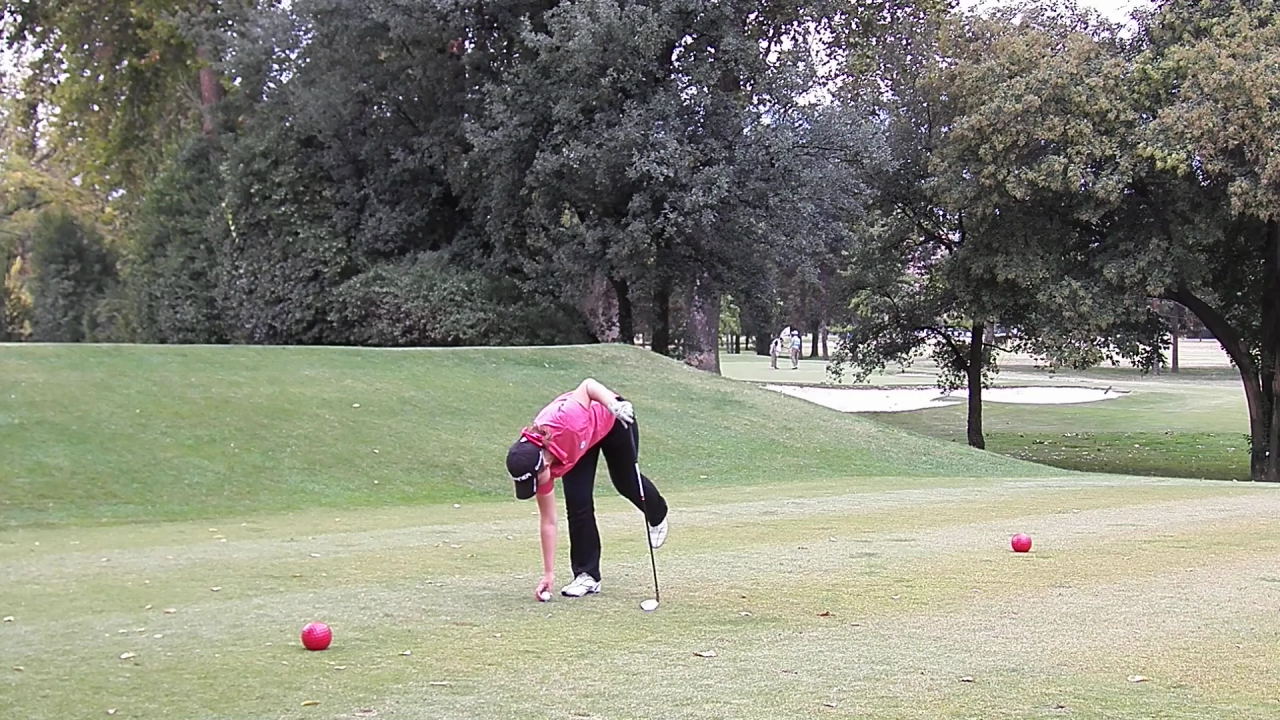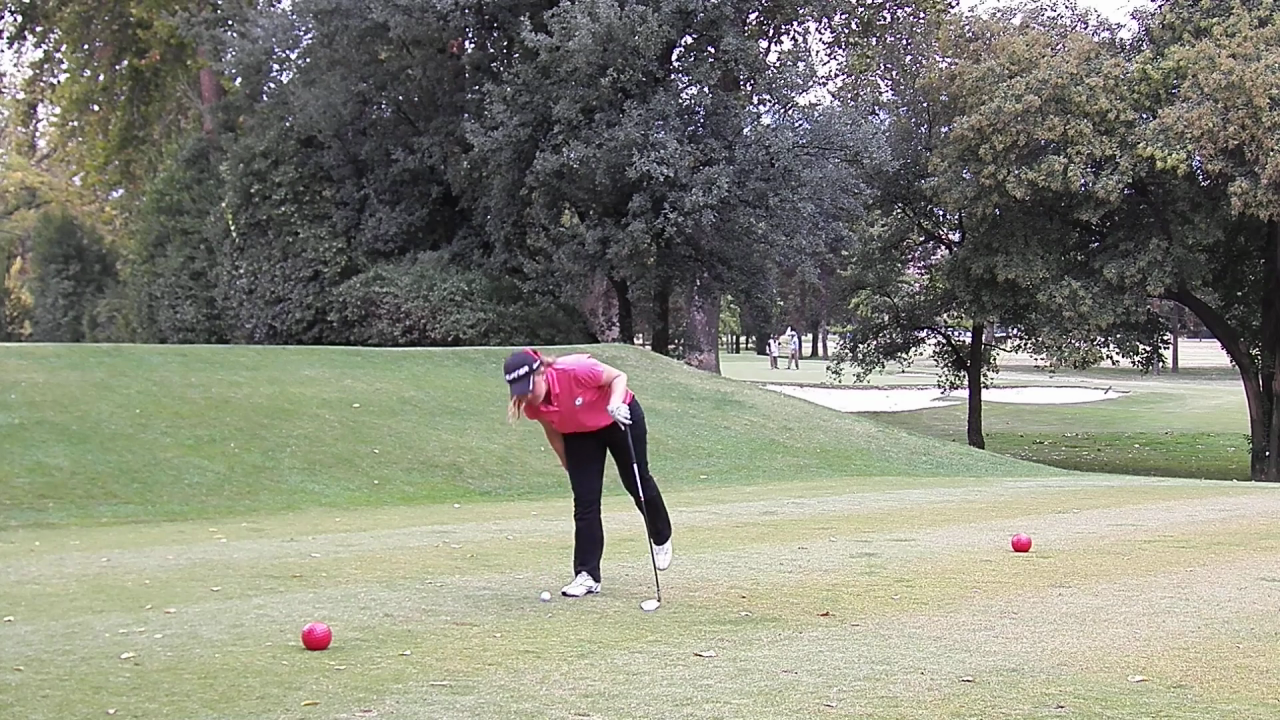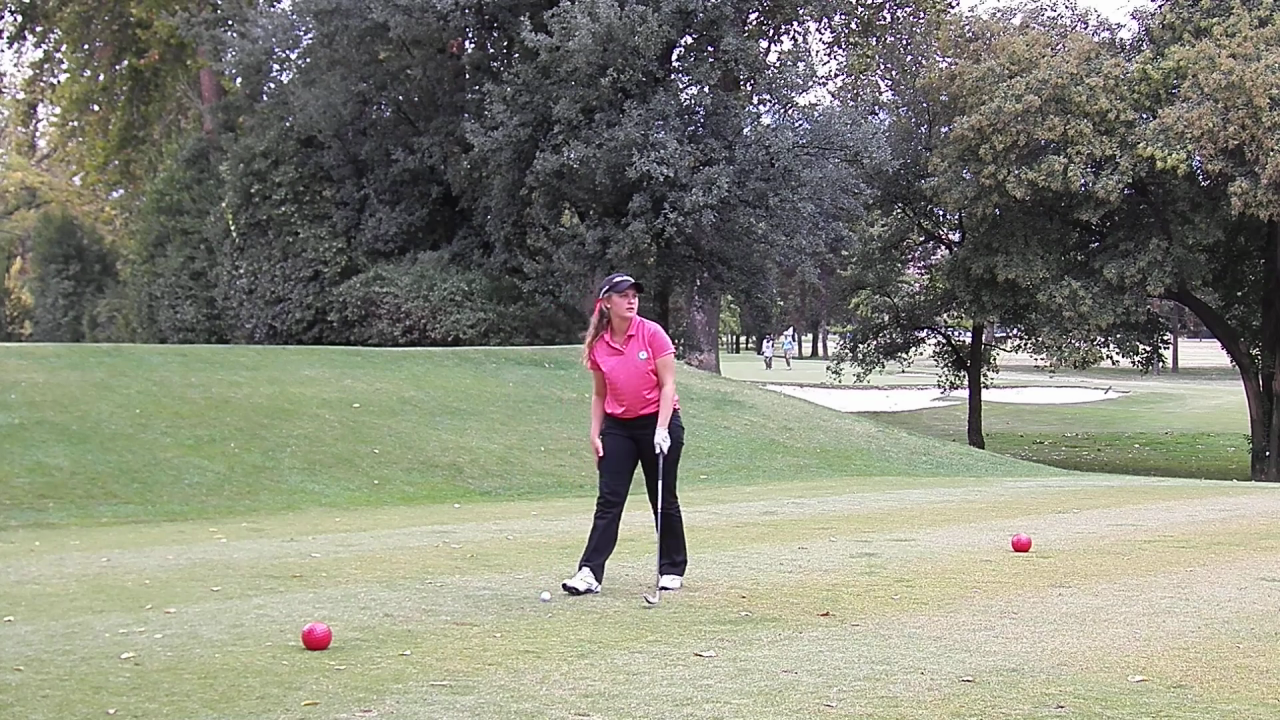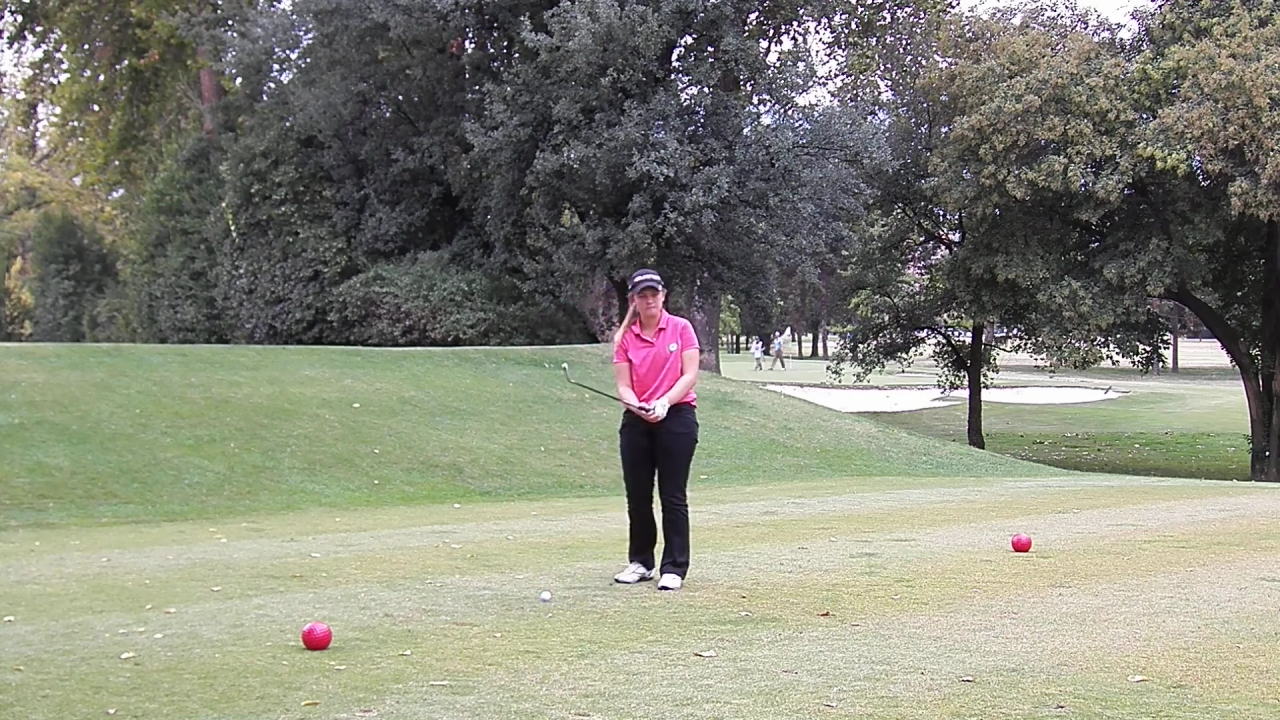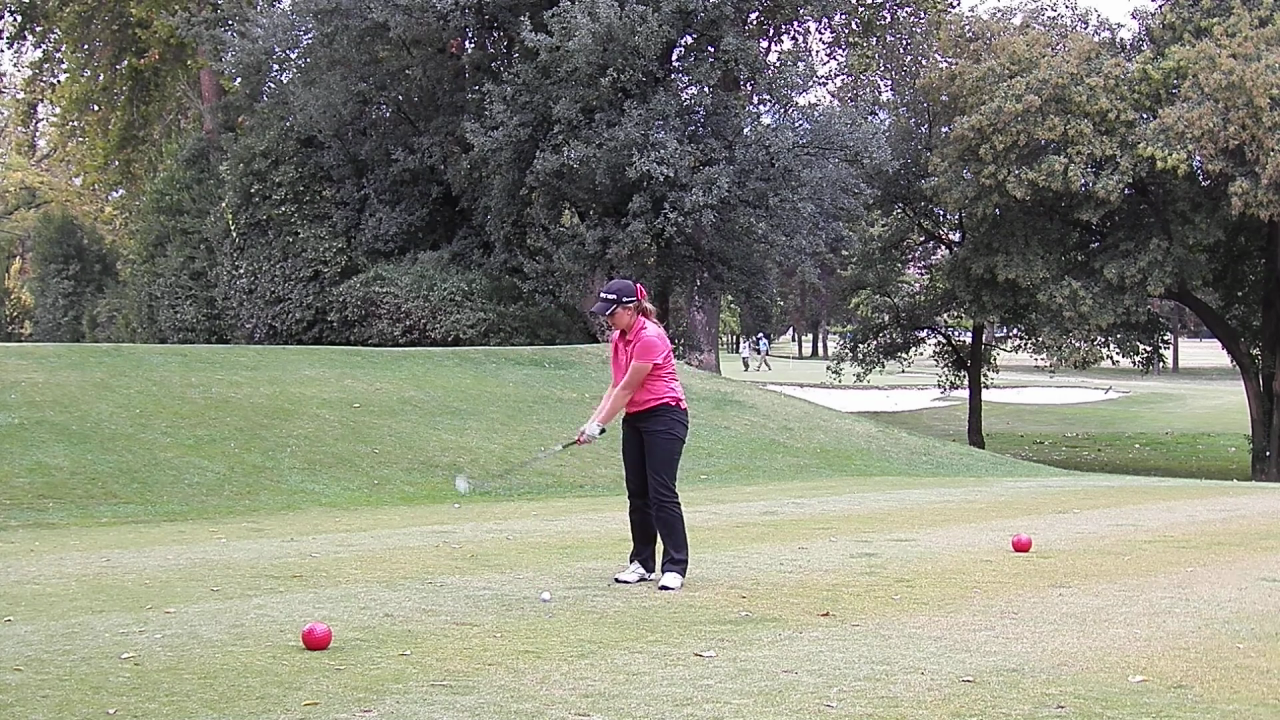
dt=0.7s
person 1, frame 1
left shoulder: (564, 423)
right shoulder: (536, 465)
left elbow: (587, 385)
right elbow: (548, 522)
left wrist: (614, 404)
right wrist: (548, 573)
left hip: (614, 422)
right hip: (578, 443)
left knee: (627, 482)
right knee: (577, 505)
left ankle: (657, 515)
right ankle: (586, 574)
person 1, frame 2
left shoulder: (576, 369)
right shoulder: (531, 404)
left elbow: (619, 377)
right elbow: (553, 432)
left wrist: (615, 404)
right wrist: (568, 464)
left hip: (620, 418)
right hip: (580, 435)
left knee: (637, 481)
right knee: (585, 502)
left ankle: (662, 536)
right ankle: (587, 575)
person 1, frame 3
left shoulder: (652, 333)
right shoulder: (597, 344)
left elbow: (668, 384)
right elbow: (600, 394)
left wrist: (663, 428)
right wrist: (595, 434)
left hip: (657, 425)
right hip: (618, 427)
left knee: (664, 499)
right knee: (609, 500)
left ankle: (673, 568)
right ankle: (590, 572)
person 1, frame 4
left shoulder: (681, 328)
right shoulder: (624, 337)
left elbow: (690, 375)
right elbow: (624, 386)
left wrist: (664, 402)
right wrist: (638, 407)
left hip: (676, 418)
right hip: (637, 421)
left knee: (672, 495)
right knee: (637, 496)
left ankle: (673, 567)
right ankle: (641, 561)
person 1, frame 5
left shoulder: (650, 338)
right shoulder: (617, 339)
left elbow: (627, 389)
right elbow: (615, 387)
left wrist: (598, 423)
right wrist: (593, 420)
left hip: (664, 416)
right hip: (634, 419)
left knee: (662, 492)
right knee: (637, 493)
left ankle: (674, 566)
right ankle: (642, 562)
